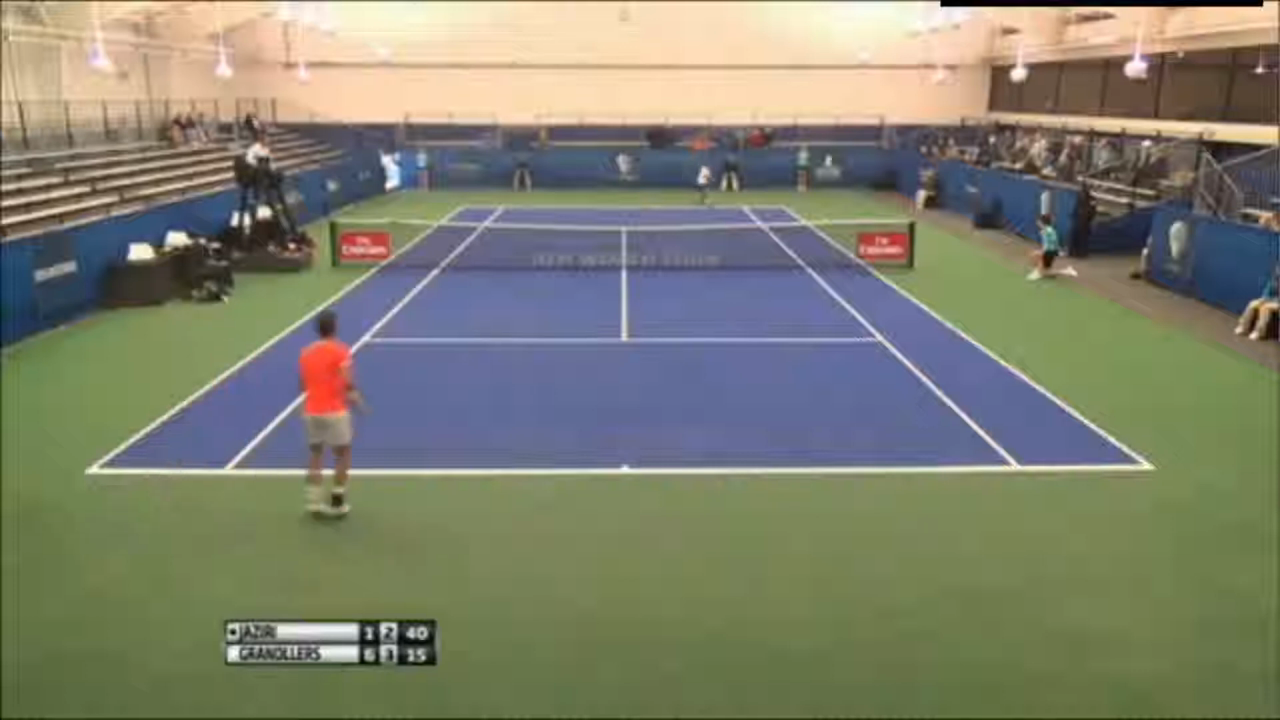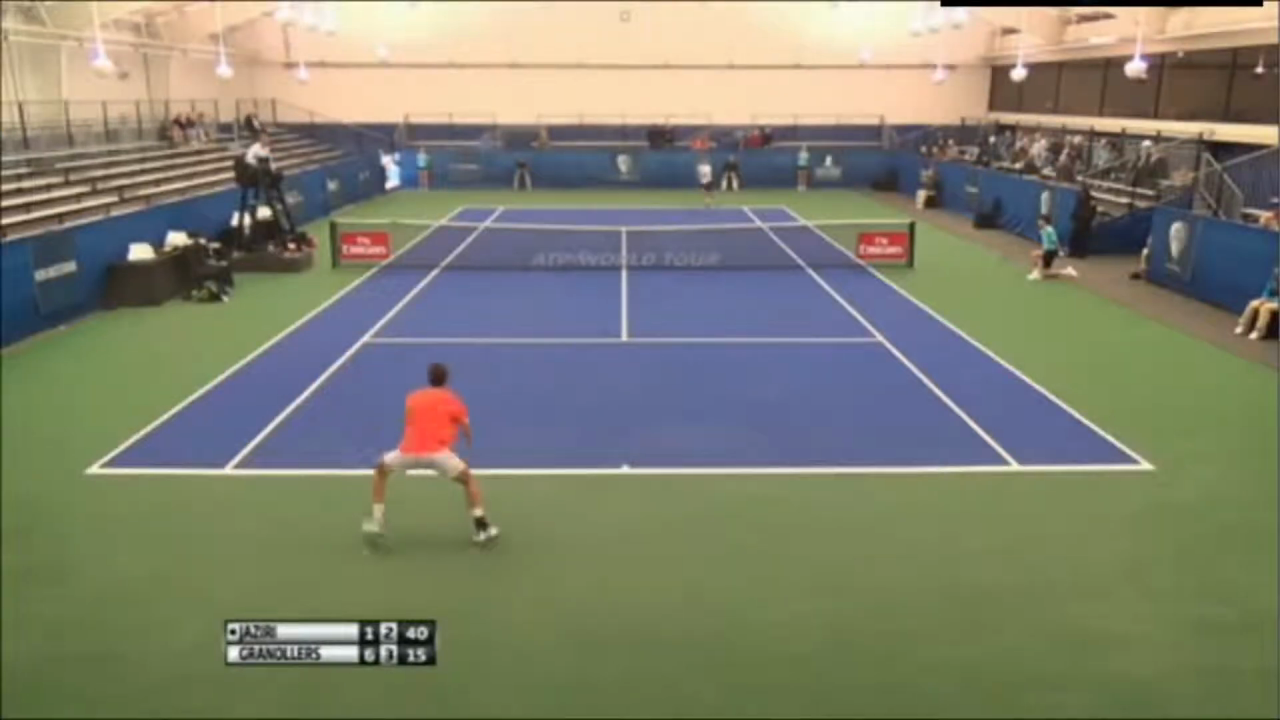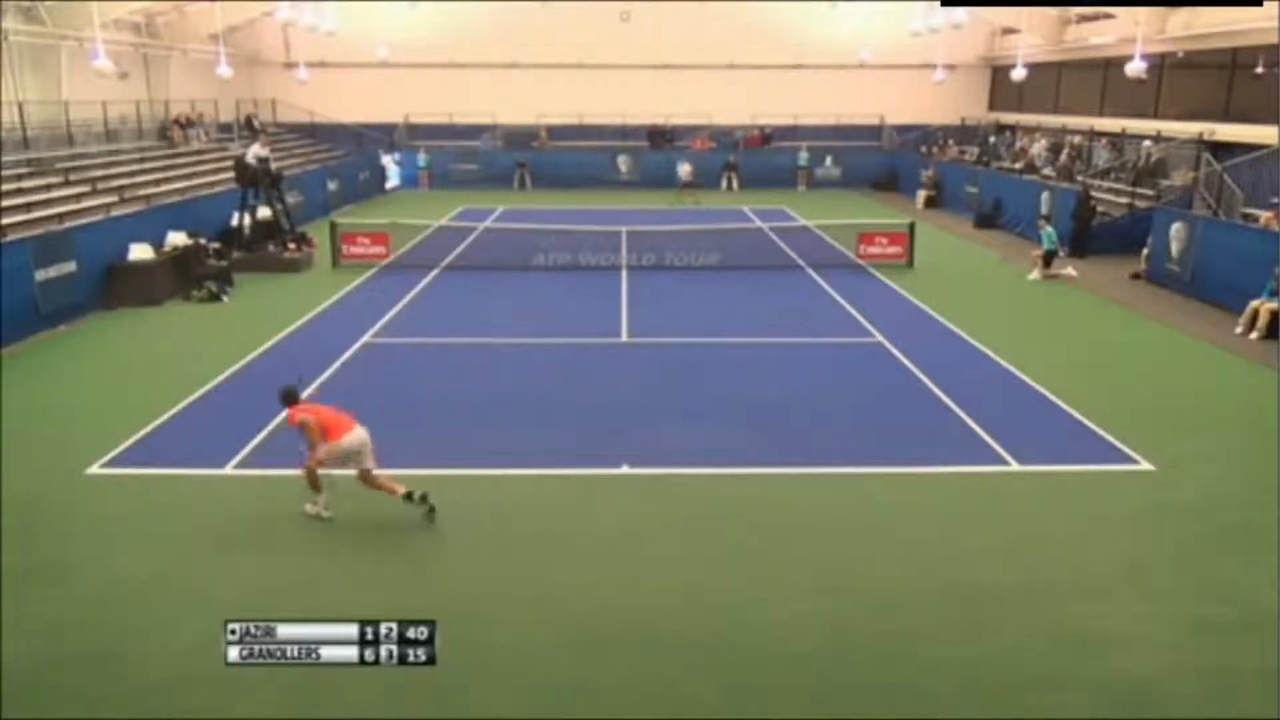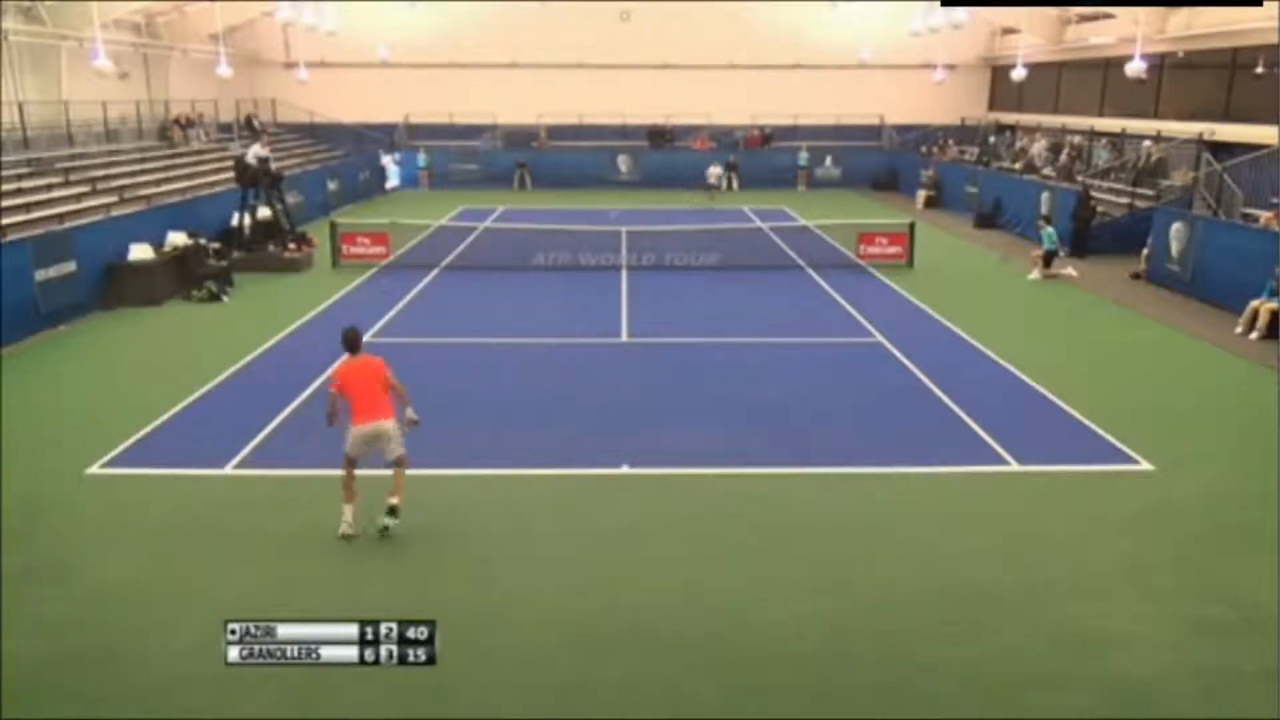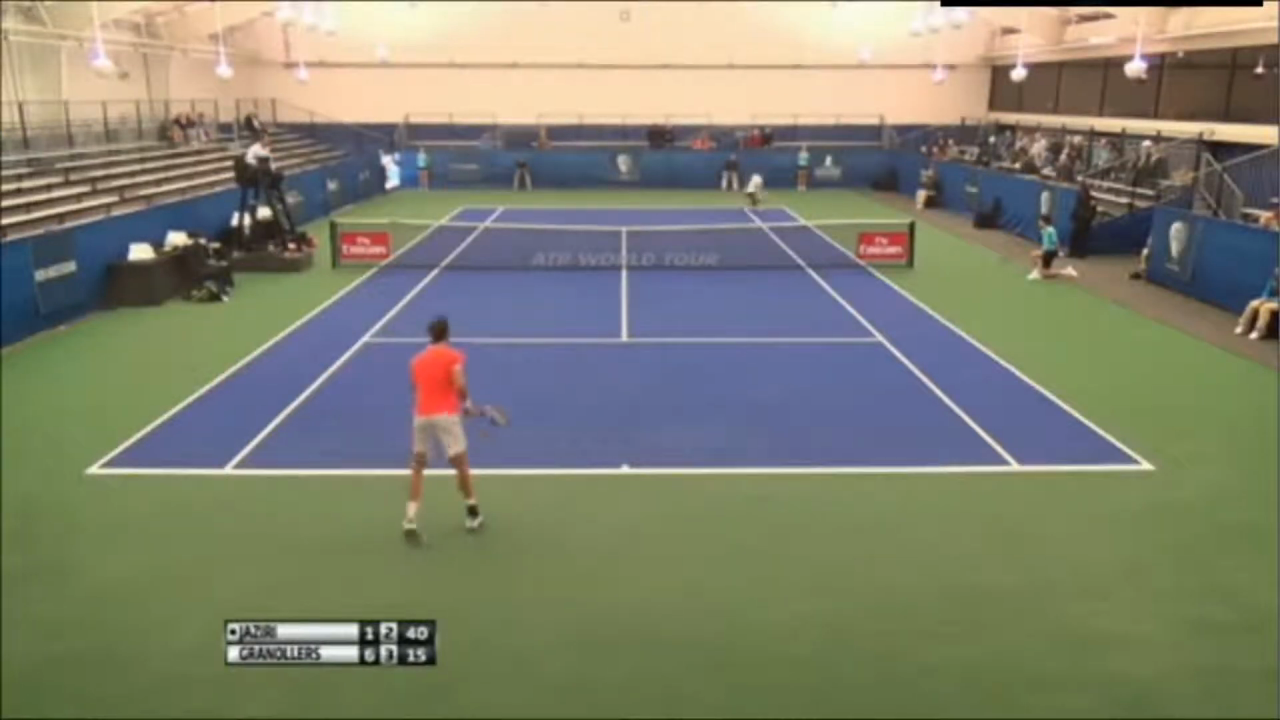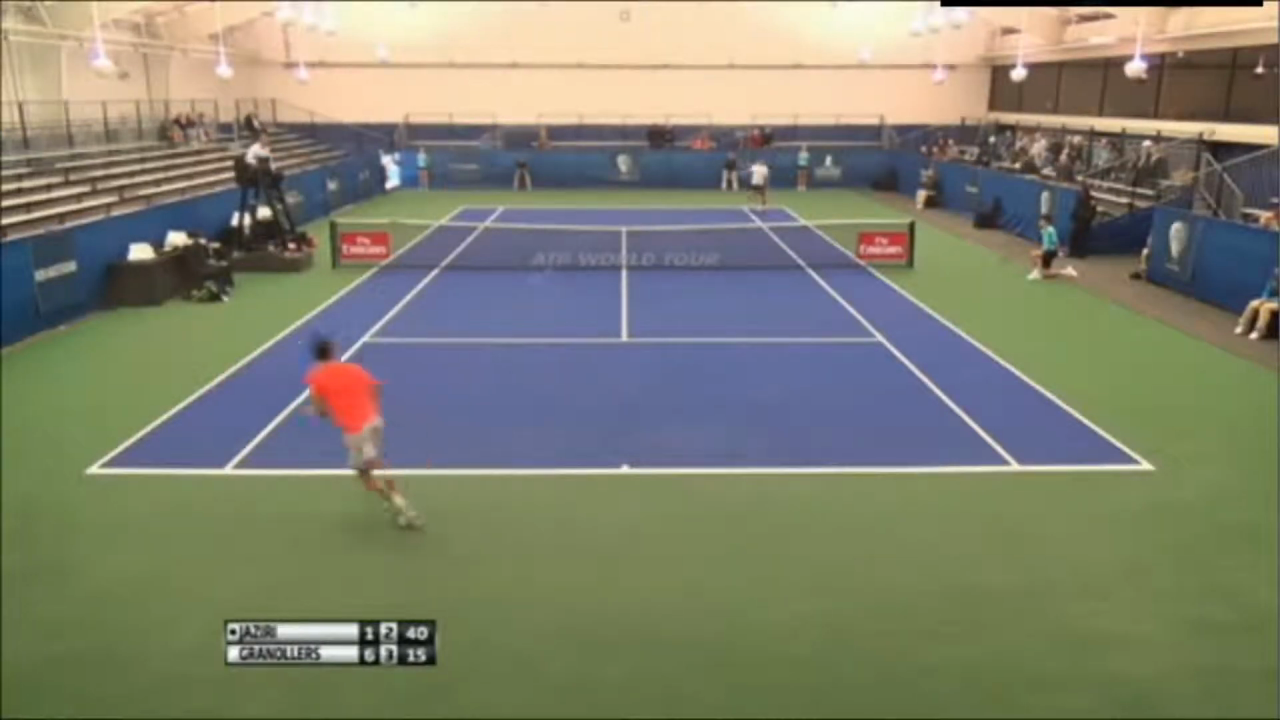
dt=0.7s
person 1, frame 1
left shoulder: (306, 353)
right shoulder: (340, 350)
left elbow: (303, 385)
right elbow: (346, 381)
right wrist: (352, 395)
left hip: (311, 411)
right hip: (335, 411)
left knee: (316, 454)
right knee: (342, 454)
left ankle: (313, 500)
right ankle: (336, 502)
person 1, frame 2
left shoulder: (414, 398)
right shoulder: (455, 402)
right elbow: (468, 435)
left hip: (410, 452)
right hip: (437, 453)
left knee: (381, 469)
right knee: (468, 479)
left ankle: (376, 521)
right ankle: (481, 527)
person 1, frame 3
left shoulder: (293, 414)
right shoulder: (313, 407)
left elbow: (312, 424)
left wrist: (315, 456)
left hip: (343, 440)
right hip: (360, 432)
left knee: (309, 466)
right knee: (368, 478)
left ankle: (320, 506)
right ankle: (414, 496)
person 1, frame 4
left shoulder: (340, 372)
right shoulder: (377, 362)
left elbow: (332, 407)
right elbow: (396, 387)
left wrist: (331, 420)
right wrist: (408, 410)
left hip: (359, 426)
right hip: (386, 423)
left knee: (349, 468)
right knee: (400, 465)
left ankle: (348, 521)
right ankle: (391, 512)
person 1, frame 5
left shoulder: (417, 359)
right shoulder: (453, 355)
right elbow: (460, 385)
right wrist: (466, 403)
left hip: (421, 416)
right hip: (445, 415)
left knee: (417, 467)
right knee: (460, 465)
left ankle: (411, 519)
right ankle: (472, 514)
person 1, frame 6
left shoulder: (316, 378)
right shoulder: (353, 368)
left elbow: (319, 409)
right elbow: (376, 387)
left wrist: (323, 412)
left hip: (354, 429)
right hip: (374, 420)
left knee: (365, 476)
left ankle: (406, 511)
right ankle: (386, 483)
